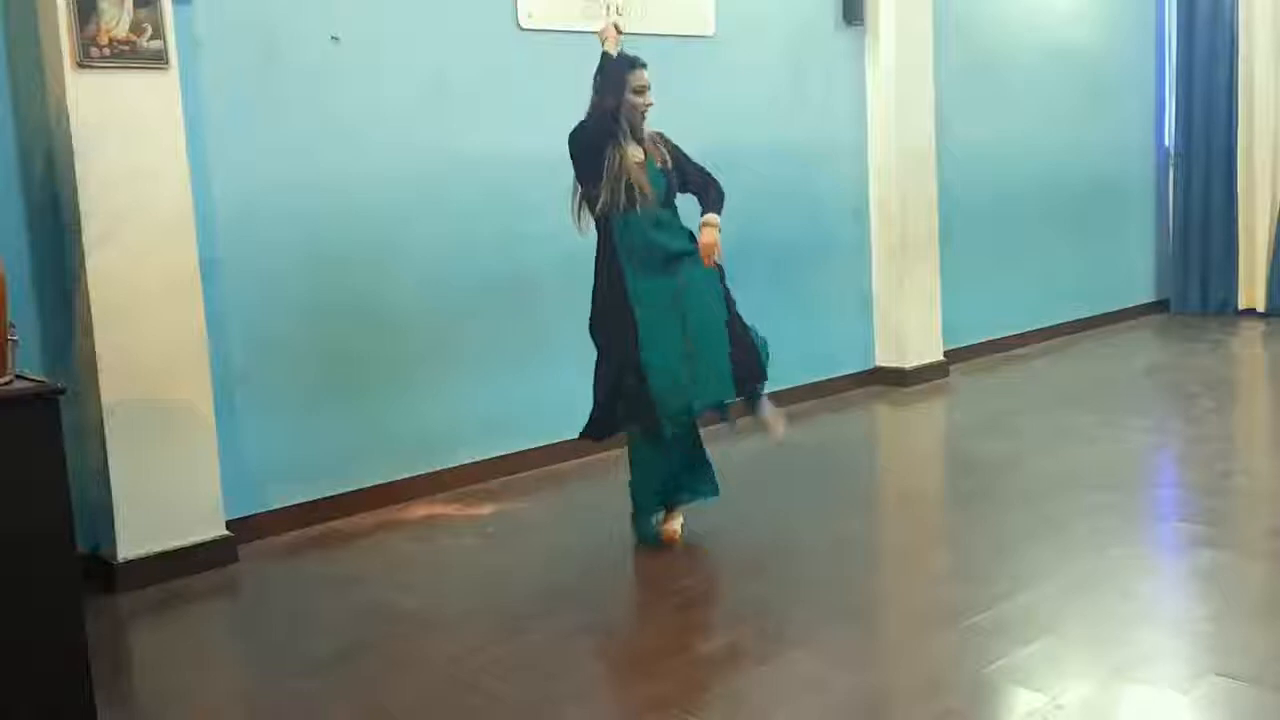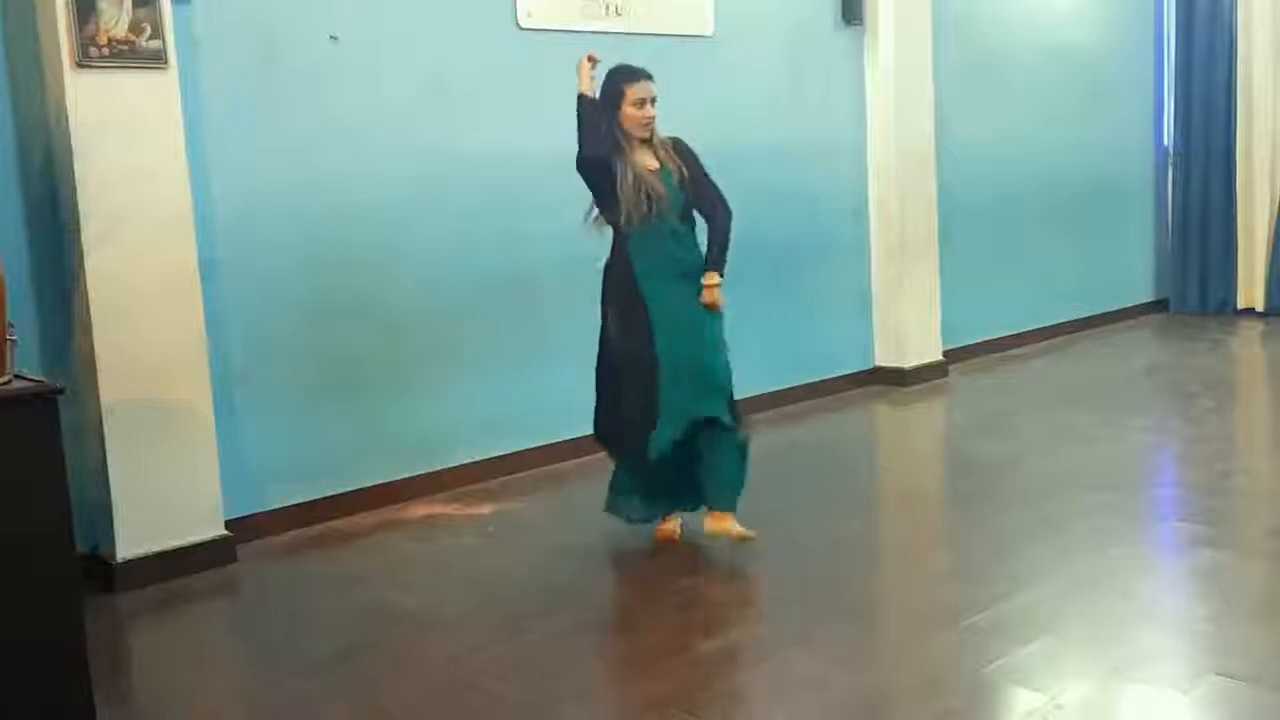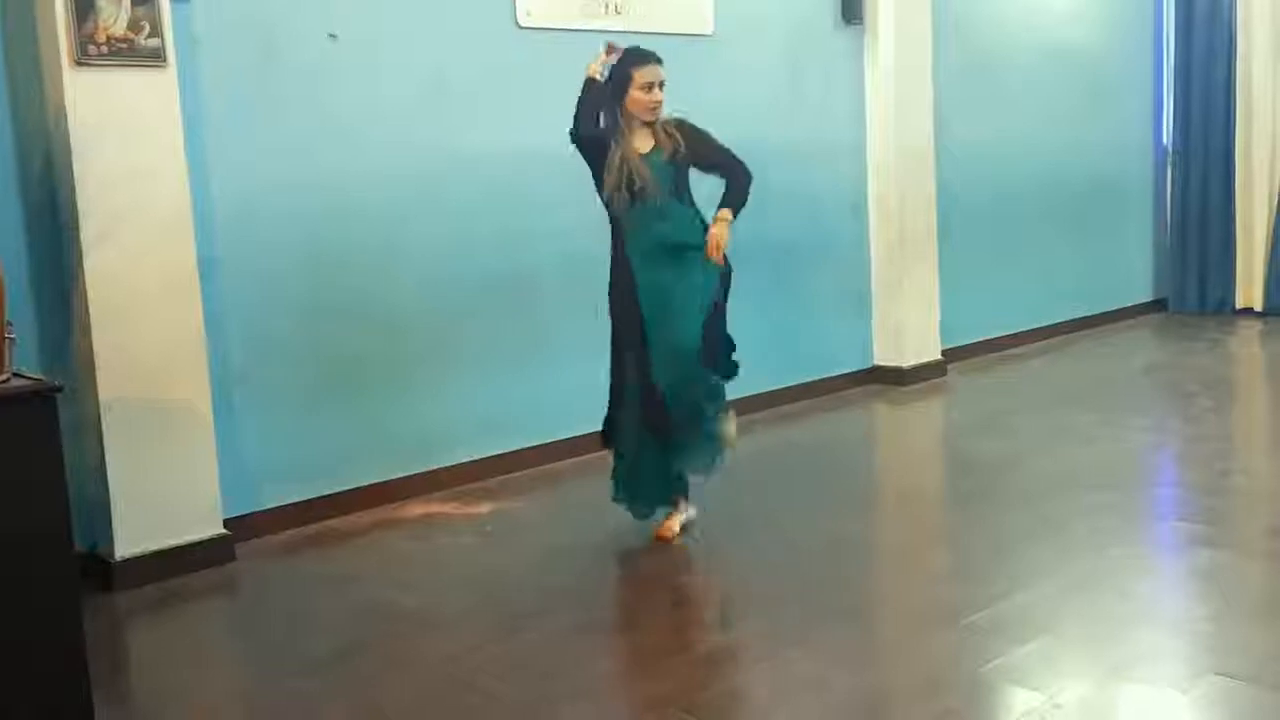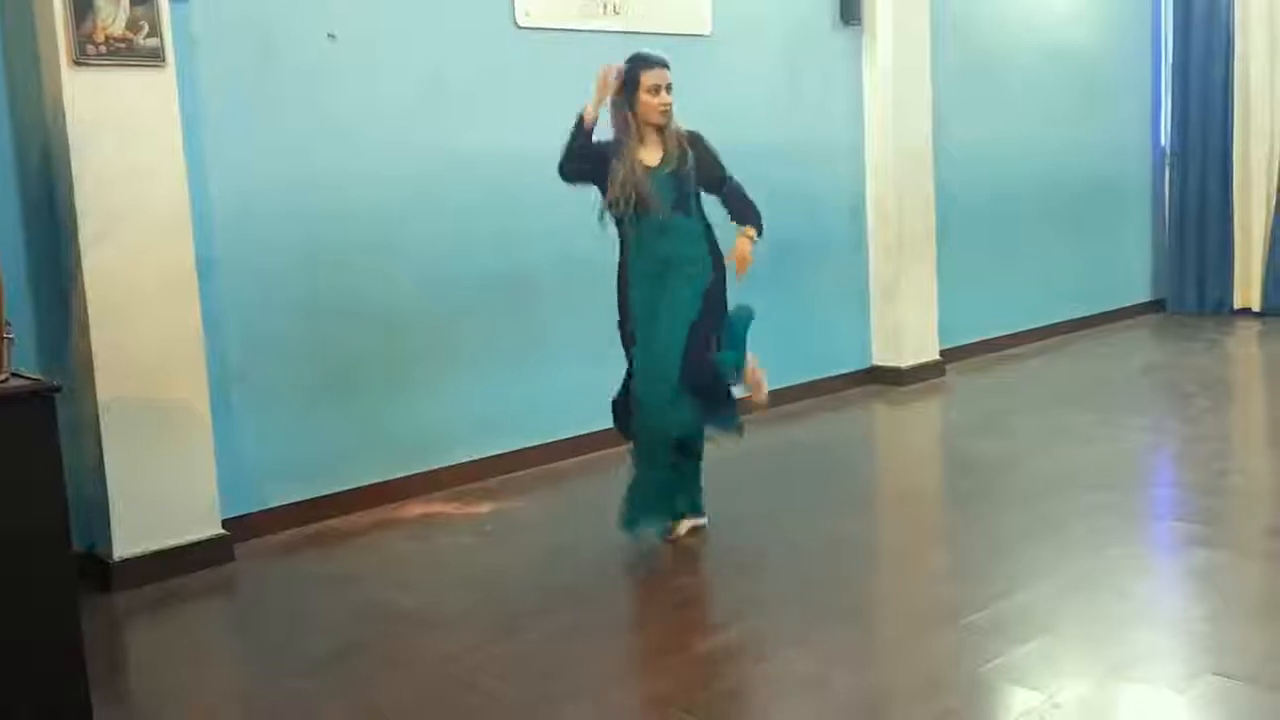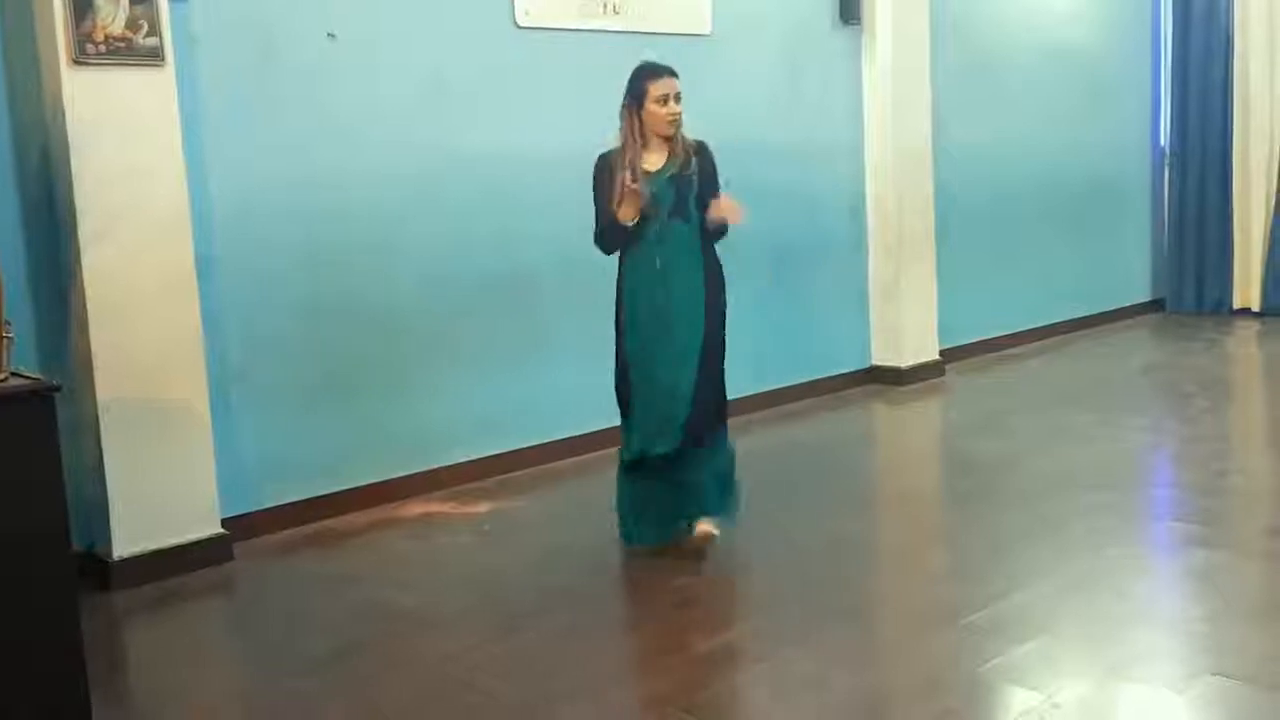
dt=0.2s
person 1, frame 1
left shoulder: (659, 146)
right shoulder: (589, 147)
left elbow: (707, 184)
right elbow: (603, 107)
left wrist: (710, 221)
right wrist: (610, 49)
left hip: (682, 266)
right hip: (631, 284)
left knee: (717, 337)
right knee: (656, 393)
left ankle: (756, 398)
right ankle: (666, 503)
person 1, frame 2
left shoulder: (676, 154)
right shoulder: (604, 167)
left elbow: (717, 210)
right elbow: (593, 150)
left wrist: (713, 273)
right wrist: (586, 90)
left hip: (689, 286)
right hip: (639, 296)
left knee: (710, 385)
right knee: (653, 399)
left ankle: (720, 507)
right ankle: (666, 503)
person 1, frame 3
left shoulder: (679, 134)
right shoulder: (604, 147)
left elbow: (737, 171)
right elbow: (581, 130)
left wrist: (725, 216)
right wrist: (596, 73)
left hip: (693, 259)
right hip: (640, 273)
left knee: (689, 344)
right knee: (649, 380)
left ankle: (713, 409)
right ankle: (671, 498)
person 1, frame 4
left shoulder: (691, 147)
right shoulder: (609, 158)
left elbow: (733, 195)
right elbow: (570, 168)
left wrist: (747, 231)
right wrist: (593, 107)
left hip: (694, 272)
right hip: (643, 283)
left knee: (675, 373)
right knee: (655, 389)
left ankle: (734, 357)
right ankle: (682, 506)
person 1, frame 5
left shoulder: (696, 156)
right shoulder: (613, 165)
left elbow: (711, 230)
right elbow: (606, 241)
left wrist: (720, 215)
right wrist: (625, 213)
left hip: (694, 287)
right hip: (641, 294)
left knee: (688, 394)
right knee: (647, 398)
left ankle: (705, 506)
right ankle: (668, 514)
